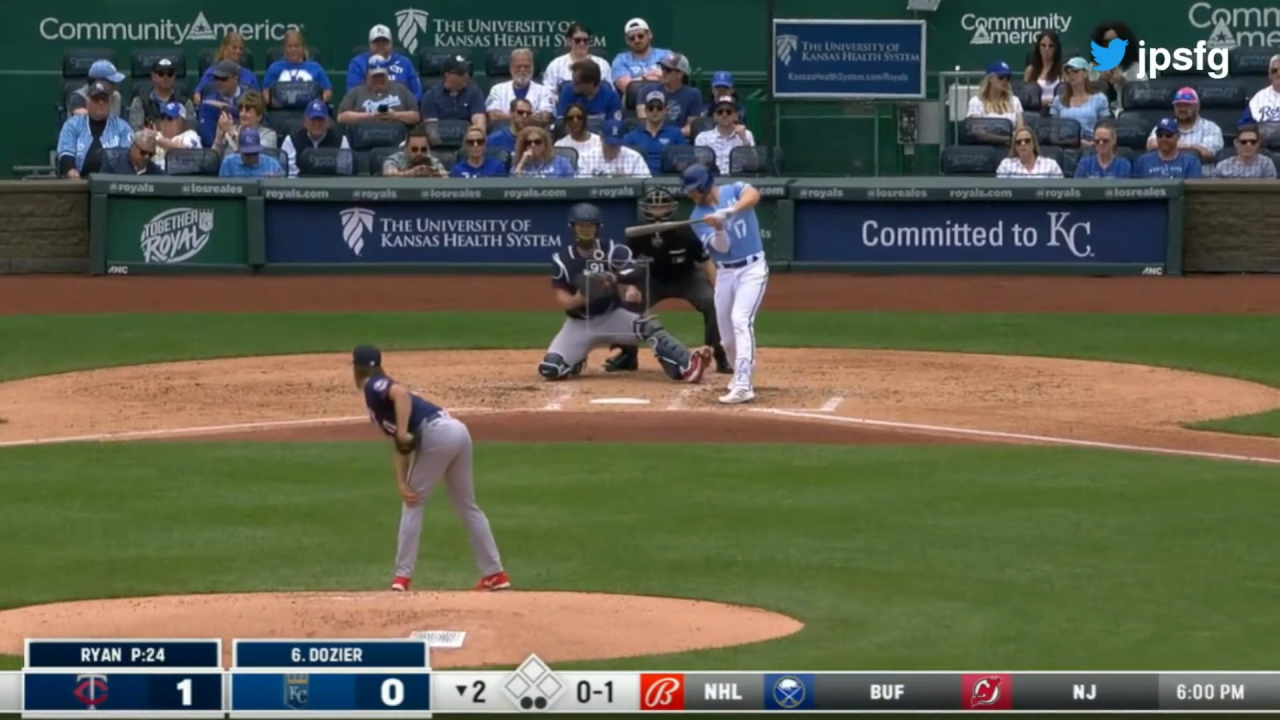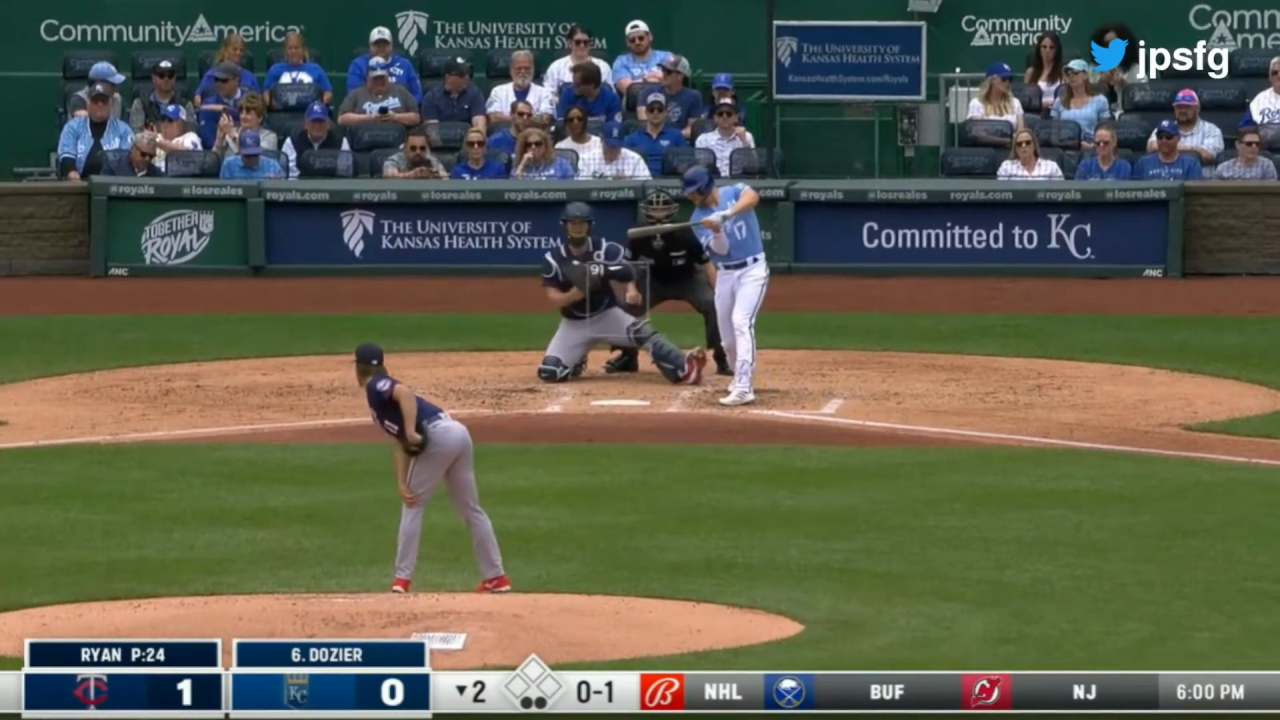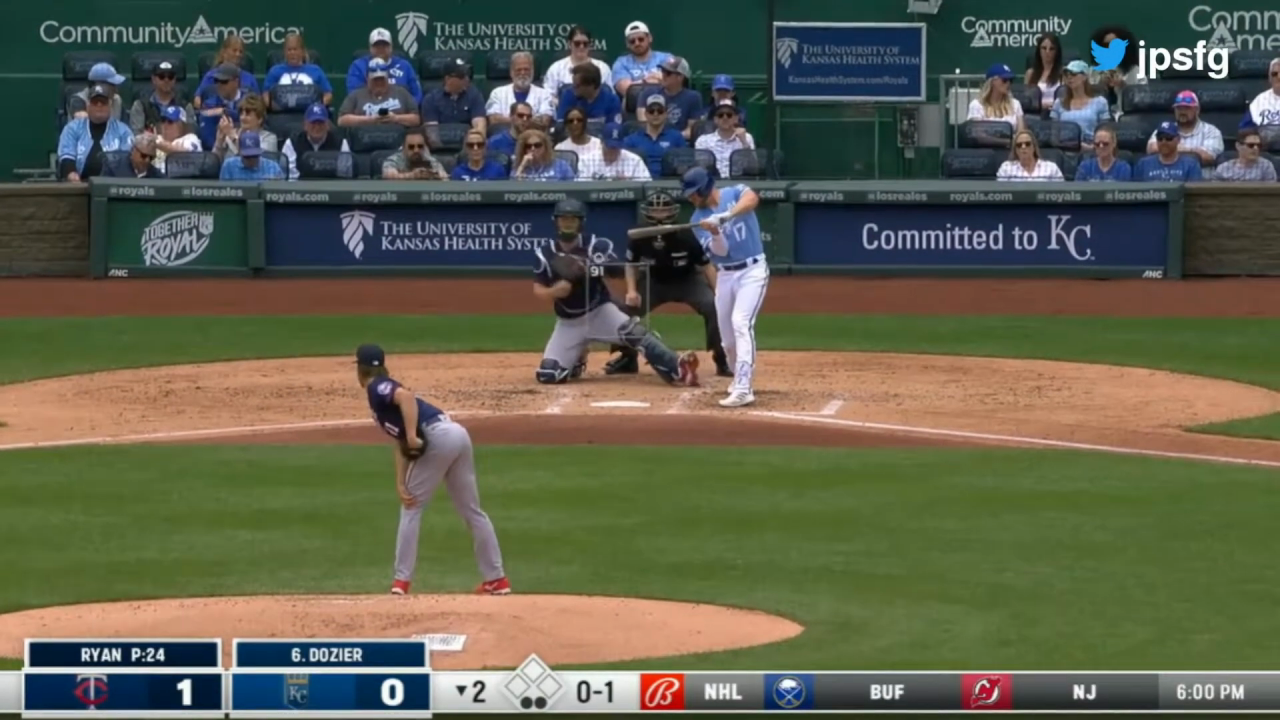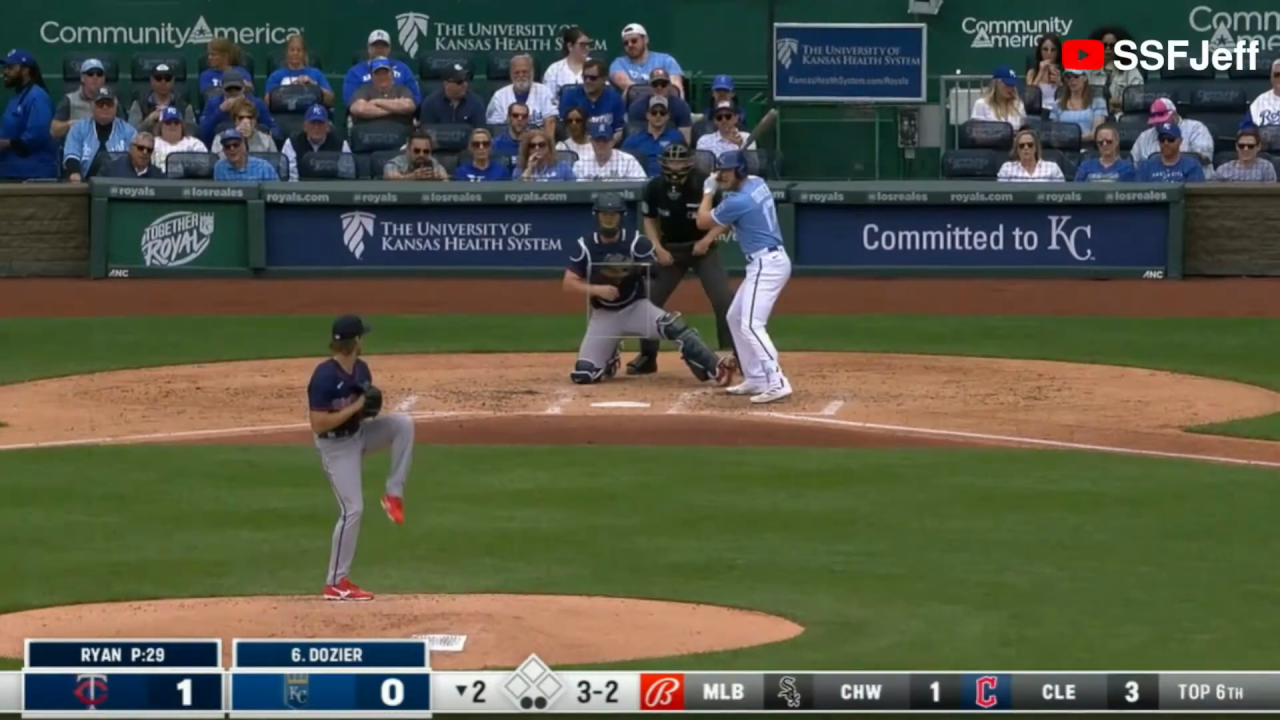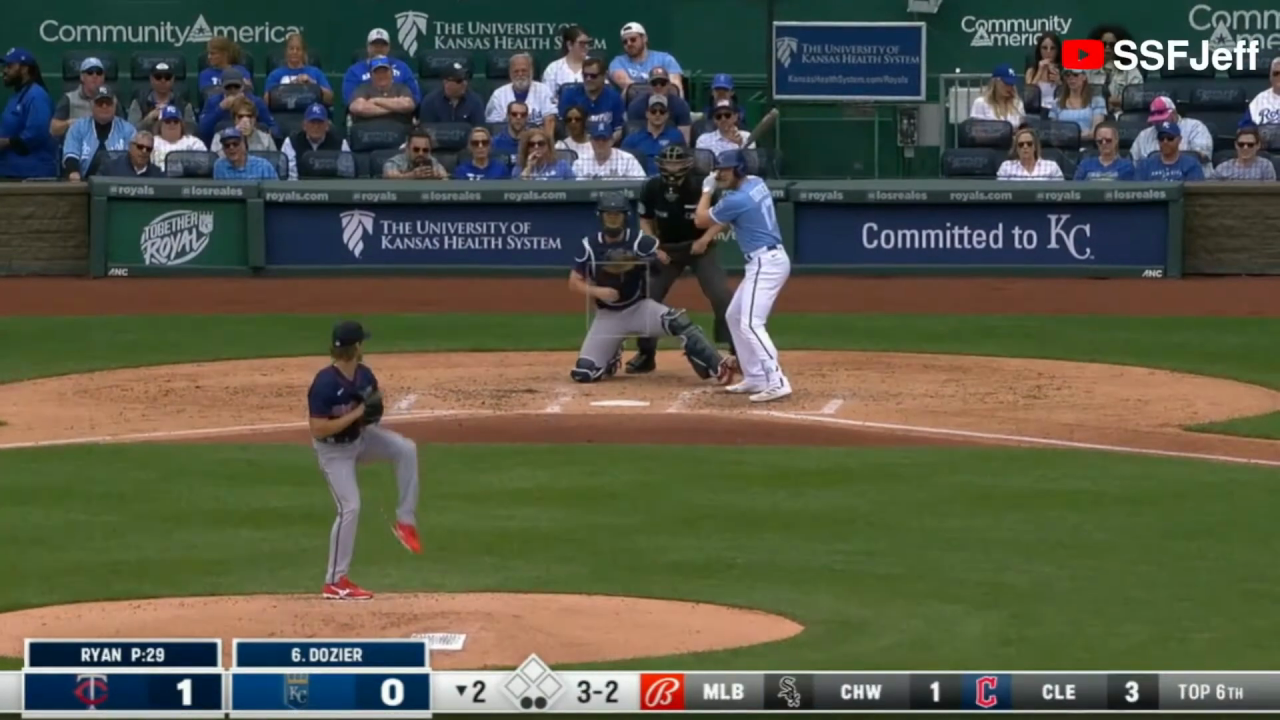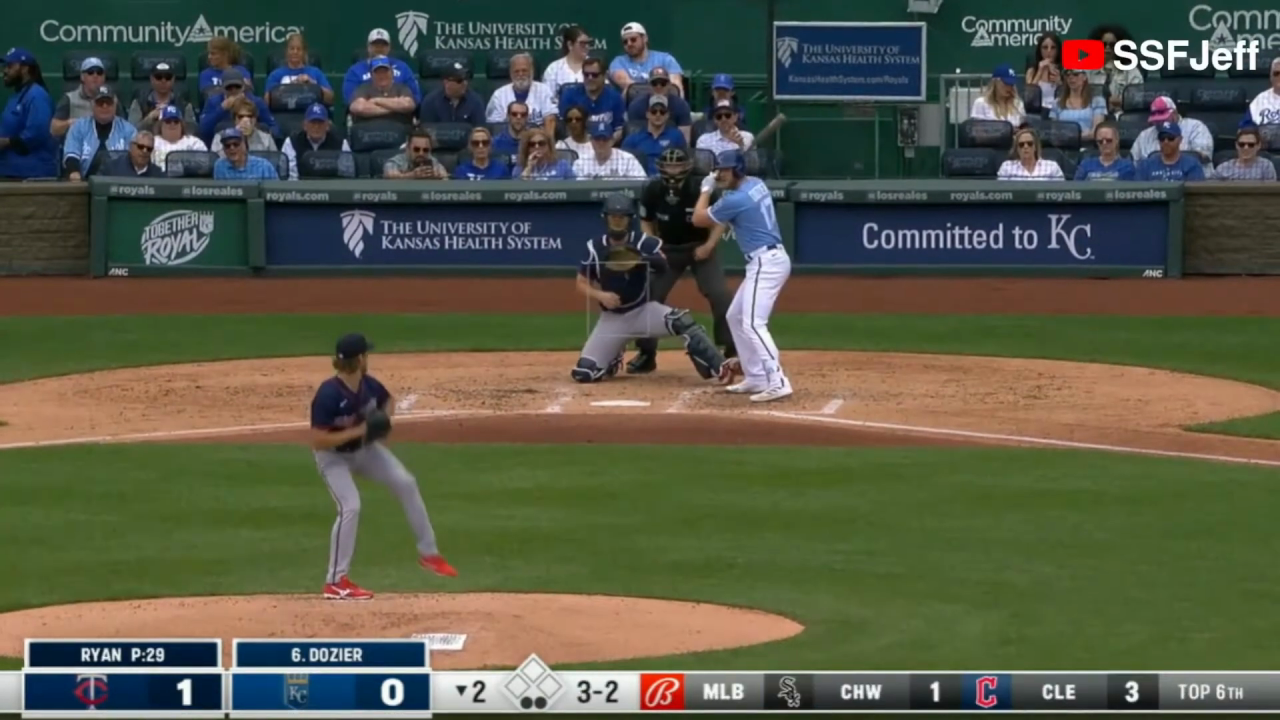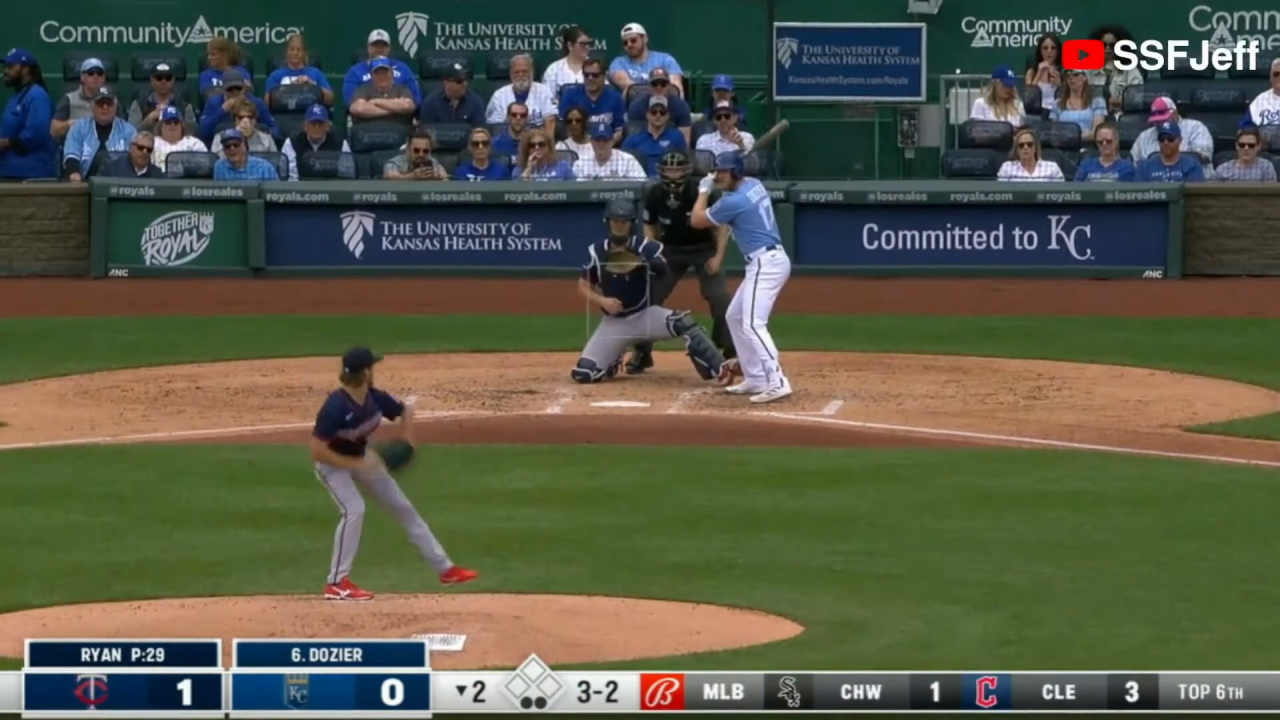
dt=0.1s
person 1, frame 1
left shoulder: (375, 386)
right shoulder: (379, 398)
left elbow: (401, 392)
right elbow: (402, 446)
left wrist: (403, 433)
right wrist: (402, 483)
left hip: (436, 435)
right hip: (457, 432)
left knee: (414, 506)
right knee: (468, 507)
left ankle: (403, 576)
right ankle: (495, 573)
person 1, frame 2
left shoulder: (376, 386)
right shoulder: (381, 393)
left elbow: (405, 392)
right elbow: (400, 442)
left wrist: (411, 433)
right wrist: (401, 482)
left hip: (438, 437)
right hip: (457, 433)
left knee: (413, 507)
right knee: (471, 509)
left ankle: (402, 577)
right ankle: (496, 576)
person 1, frame 3
left shoulder: (377, 388)
right shoulder: (381, 395)
left elbow: (406, 396)
right elbow: (401, 444)
left wrist: (412, 438)
right wrist: (401, 483)
left hip: (437, 439)
left knee: (412, 508)
right knee: (471, 511)
left ankle: (402, 579)
right ankle: (496, 578)
person 1, frame 4
left shoulder: (360, 367)
right shoulder: (324, 377)
left elbow: (370, 392)
right elbow: (318, 424)
left wrist: (370, 402)
right wrist: (355, 407)
left hip: (361, 431)
right hip: (335, 445)
left knee: (404, 423)
right knee: (353, 508)
left ankle: (394, 494)
right ankle: (336, 583)
person 1, frame 5
left shoulder: (364, 373)
right shoulder: (325, 384)
left elbow: (374, 398)
right elbow: (318, 431)
left wrist: (373, 408)
right wrist: (356, 414)
left hip: (361, 437)
right hip: (334, 449)
left knee: (406, 450)
right knee: (350, 508)
left ankle: (405, 522)
right ankle: (335, 582)
person 1, frame 6
left shoulder: (369, 384)
right shoulder: (328, 394)
left elbow: (389, 401)
right elbow: (317, 441)
left wrist: (381, 423)
right wrist: (358, 431)
left hip: (363, 448)
right hip: (332, 456)
left knee: (405, 484)
right knee: (350, 507)
left ankle: (428, 553)
right ankle: (335, 583)
person 1, frame 7
left shoulder: (376, 398)
right shoulder: (334, 407)
left elbow: (406, 412)
right elbow: (316, 451)
left wrist: (405, 442)
right wrist: (355, 464)
left hip: (362, 458)
right hip: (333, 466)
left knee: (403, 508)
right knee: (354, 512)
left ankle: (444, 568)
right ankle: (336, 583)
person 2, frame 1
left shoulder: (735, 190)
right shoulder: (699, 216)
left elbow: (753, 196)
right elbow: (722, 247)
left wrist: (728, 212)
right wrist: (718, 228)
left hip: (753, 269)
right hip: (725, 274)
left knee: (740, 321)
right knee: (727, 333)
left ankle: (743, 386)
right ankle: (743, 371)
person 2, frame 2
left shoulder: (736, 191)
right shoulder: (698, 218)
left elbow: (752, 198)
right elbow: (721, 249)
left wrist: (724, 214)
right wrist: (716, 231)
left hip: (753, 270)
right hip: (725, 275)
left knee: (741, 322)
right knee: (727, 333)
left ankle: (744, 387)
right ankle: (742, 374)
person 2, frame 3
left shoulder: (736, 192)
right shoulder: (698, 219)
left elbow: (752, 200)
right elbow: (720, 250)
left wrist: (723, 217)
right wrist: (715, 233)
left hip: (752, 271)
right hip: (725, 276)
left knee: (741, 324)
right knee: (728, 334)
left ankle: (743, 388)
right ankle: (742, 375)
person 2, frame 4
left shoulder: (739, 200)
right shoulder: (757, 183)
left elbow: (703, 221)
right elbow: (729, 217)
left wrist: (708, 191)
right wrist: (708, 239)
left hip: (767, 265)
right hip: (766, 264)
left knee: (751, 325)
right knee: (736, 318)
left ankle: (776, 384)
right ankle: (756, 379)
person 2, frame 5
left shoulder: (737, 199)
right shoulder: (756, 183)
left elbow: (701, 220)
left wrist: (707, 190)
right wrist: (706, 238)
left hip: (766, 263)
right hip: (765, 262)
left knee: (750, 324)
right knee: (735, 317)
left ankle: (776, 383)
right ankle: (755, 378)
person 2, frame 6
left shoulder: (736, 199)
right shoulder: (756, 184)
left elbow: (699, 219)
left wrist: (706, 189)
left hip: (766, 263)
right hip: (769, 261)
left knee: (753, 323)
right knee: (736, 316)
left ankle: (777, 383)
right ankle: (756, 378)
person 2, frame 7
left shoulder: (734, 200)
right shoulder: (754, 184)
left elbow: (697, 221)
left wrist: (704, 190)
left hip: (766, 264)
right hip: (769, 262)
left knee: (753, 324)
right knee: (735, 317)
left ankle: (777, 383)
right ankle: (755, 379)
person 3, frame 1
left shoulder: (684, 232)
right shoulder: (638, 233)
left elbow: (706, 263)
left hip: (687, 277)
right hip: (654, 279)
left knee: (712, 303)
right knee: (626, 304)
left ankle: (721, 356)
right ankle: (628, 354)
person 3, frame 2
left shoulder: (685, 234)
right shoulder: (639, 235)
left elbow: (707, 266)
right elbow: (630, 263)
left hip: (687, 279)
right hip: (654, 281)
left knee: (713, 305)
right knee: (626, 307)
left ankle: (722, 358)
right ankle: (628, 355)
person 3, frame 3
left shoulder: (686, 235)
right shoulder: (639, 236)
left elbow: (707, 267)
right elbow: (630, 264)
right wrist: (631, 290)
left hip: (688, 281)
right hip: (654, 282)
left knee: (713, 306)
right knee: (626, 308)
left ankle: (722, 360)
right ankle: (628, 358)
person 3, frame 4
left shoulder: (703, 184)
right shoulder: (654, 187)
right elbow: (649, 220)
right wrist: (658, 248)
left hip: (703, 249)
right hip: (670, 250)
left knee: (723, 297)
right knee: (652, 299)
left ankle: (736, 350)
right ankle: (647, 356)
person 3, frame 5
left shoulder: (701, 185)
right shoulder: (651, 188)
right elbow: (645, 221)
right hip: (666, 249)
left knee: (721, 294)
right knee: (648, 297)
left ankle: (736, 349)
right ankle: (646, 355)
person 3, frame 6
left shoulder: (700, 188)
right shoulder: (652, 190)
right elbow: (646, 223)
left wrist: (710, 245)
left hip: (700, 248)
right hip: (667, 250)
left knee: (720, 295)
right knee: (649, 297)
left ankle: (732, 352)
right ankle: (646, 354)
person 3, frame 7
left shoulder: (701, 193)
right shoulder: (654, 194)
left elbow: (721, 225)
right elbow: (649, 226)
left wrist: (719, 256)
left hip: (703, 249)
right hip: (670, 251)
left knee: (720, 297)
left ankle: (731, 353)
right ankle: (642, 353)
person 4, frame 1
left shoulder: (614, 251)
right shoulder: (561, 259)
left elbow: (639, 275)
right elbow: (561, 299)
left wrist: (615, 277)
right wrist: (576, 299)
left hip: (613, 317)
right hip: (579, 325)
left knee: (648, 327)
right knee: (550, 369)
left ankle: (687, 365)
right ankle: (576, 361)
person 4, frame 2
left shoulder: (606, 249)
right shoulder: (554, 258)
left elbow: (628, 274)
right elbow: (554, 298)
left wrist: (602, 270)
right wrist: (571, 295)
left hip: (607, 315)
right hip: (574, 325)
left knee: (641, 331)
right knee: (549, 372)
left ankle: (684, 368)
right ankle: (577, 361)
person 4, frame 3
left shoulder: (596, 245)
right shoulder: (544, 254)
left elbow: (616, 268)
right elbow: (539, 292)
left wrist: (588, 266)
right wrist: (555, 290)
left hip: (601, 312)
right hip: (569, 323)
left knee: (633, 332)
right knee: (547, 375)
left ankle: (678, 369)
right ankle: (576, 362)
person 4, frame 4
left shoulder: (636, 242)
right shoulder: (584, 246)
right elbow: (568, 283)
left wrist: (633, 268)
right wrist: (597, 289)
left hip: (636, 308)
right hip: (603, 316)
left knee: (672, 326)
right knee: (582, 375)
left ankle: (715, 369)
right ankle: (609, 360)
person 4, frame 5
left shoulder: (640, 241)
right shoulder: (589, 245)
left elbow: (661, 264)
right elbow: (574, 283)
left wrist: (637, 261)
right wrist: (598, 291)
left hip: (640, 308)
right hip: (608, 316)
left knee: (677, 322)
right knee: (582, 373)
left ankle: (718, 368)
right ankle: (611, 360)
person 4, frame 6
left shoulder: (644, 242)
right shoulder: (594, 248)
left elbow: (663, 265)
right elbow: (581, 283)
left wrist: (640, 259)
right wrist: (600, 295)
left hip: (644, 310)
right hip: (612, 318)
left knee: (681, 321)
right knee: (583, 373)
left ankle: (720, 368)
right ankle: (612, 360)
person 4, frame 7
left shoulder: (646, 247)
right shoulder: (596, 252)
left elbow: (663, 269)
right elbow: (583, 287)
left wrist: (640, 261)
right wrist: (602, 301)
left hip: (646, 314)
right hip: (614, 322)
left knee: (683, 323)
right knee: (583, 373)
left ankle: (720, 370)
right ankle: (612, 362)
